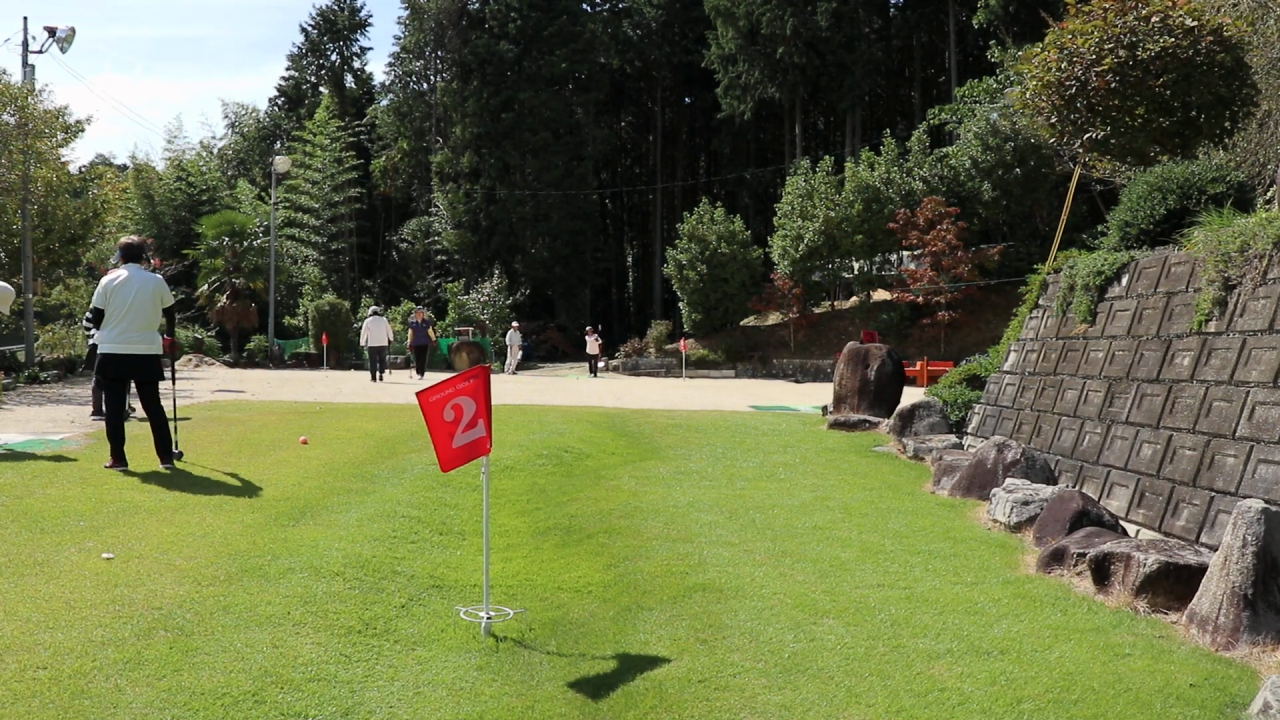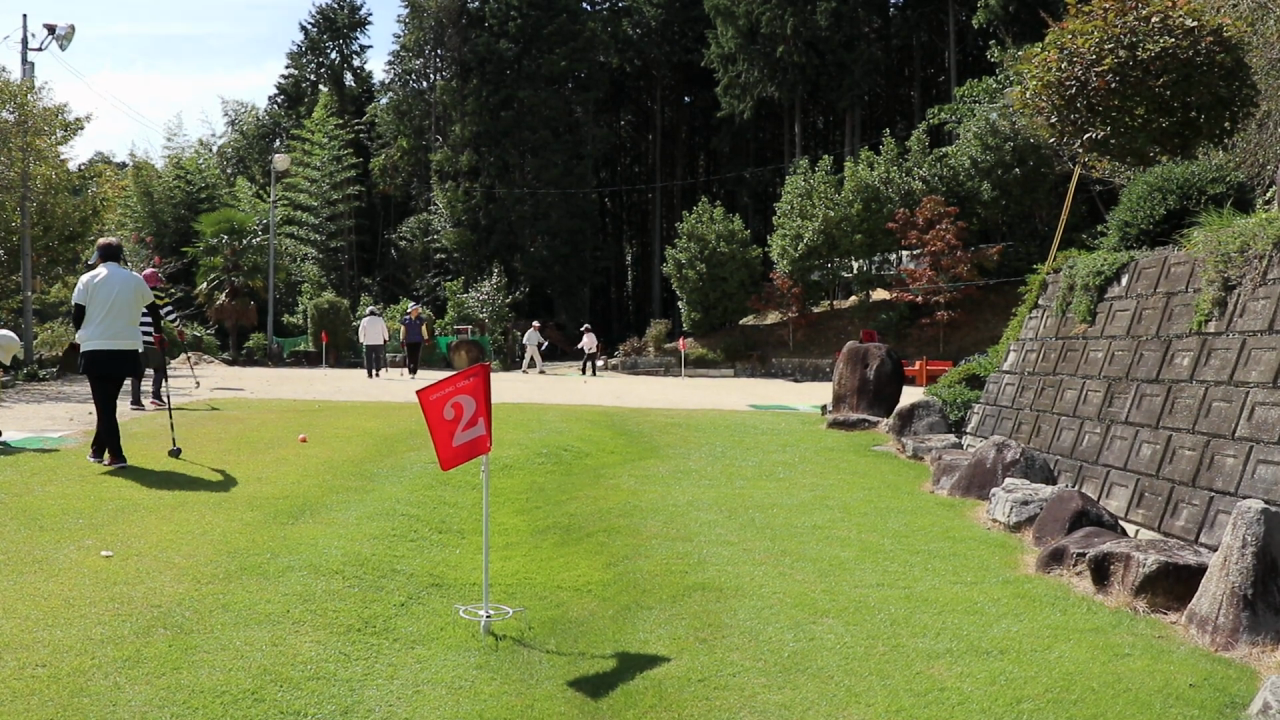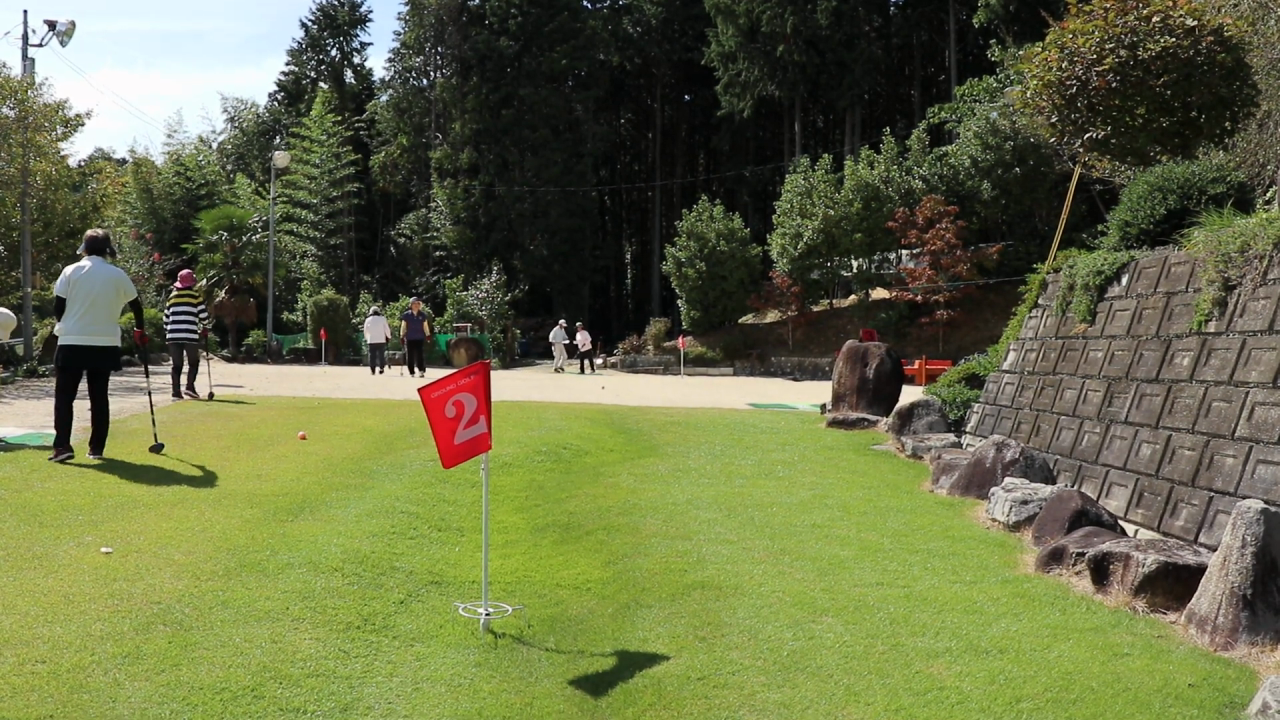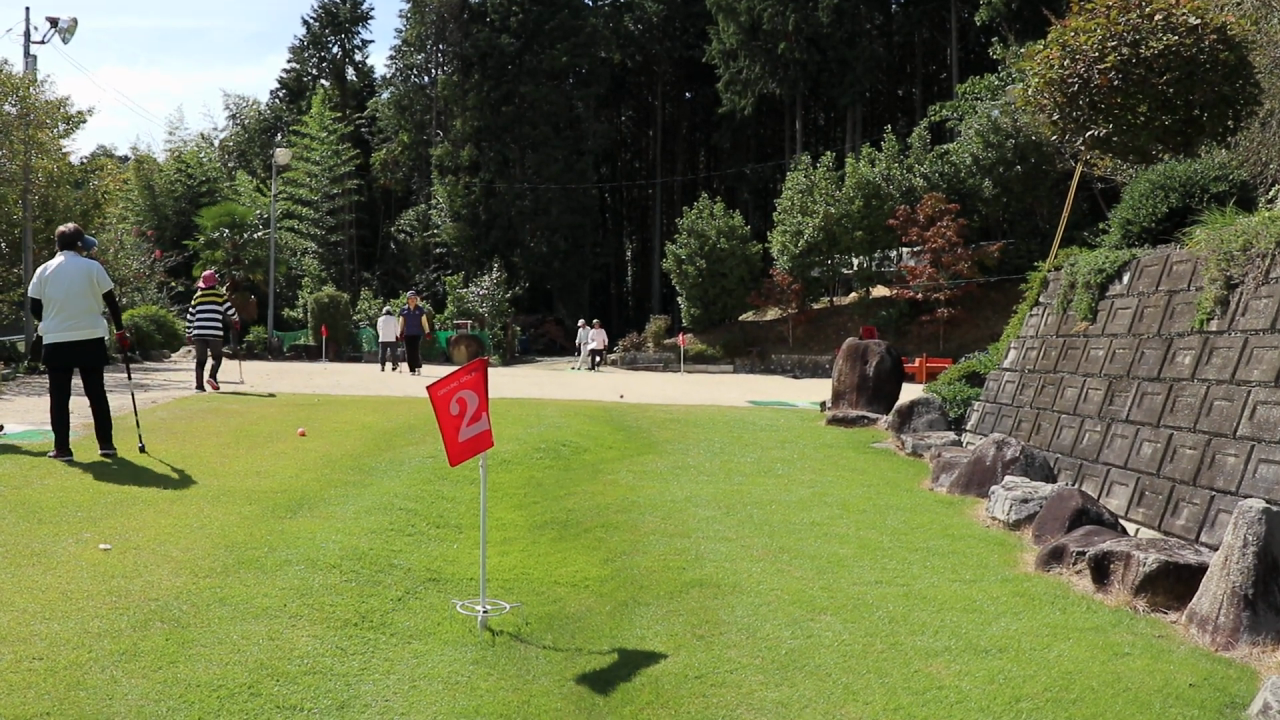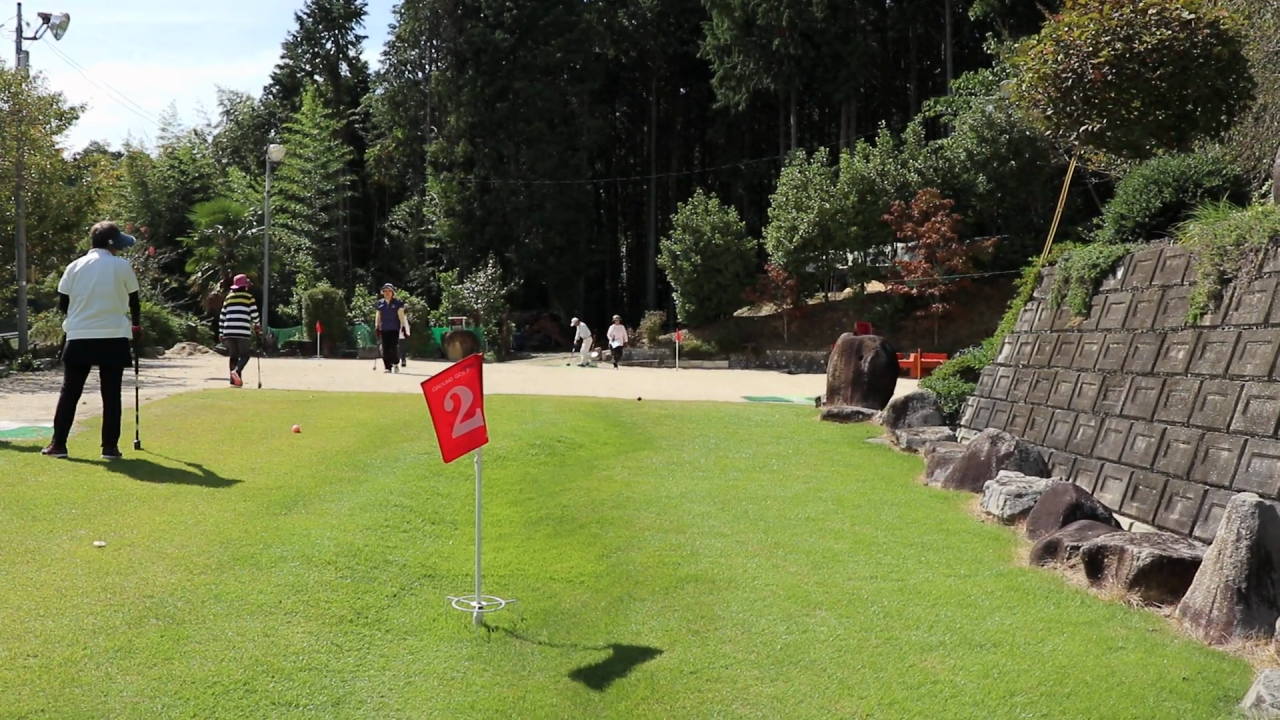
dt=1s
person 1, frame 1
left shoulder: (108, 281)
right shoulder: (156, 281)
left elbow: (96, 318)
right elbow: (170, 314)
right wrist: (169, 338)
left hip: (112, 352)
right hip: (146, 352)
left knee: (114, 407)
right knee: (153, 406)
left ankle: (118, 458)
right ankle: (166, 456)
person 1, frame 2
left shoulder: (88, 278)
right shoulder: (134, 279)
left elbow: (77, 315)
right elbow: (154, 310)
left wrist: (81, 335)
right wrist: (158, 335)
left hip: (96, 348)
right hip: (126, 348)
left knee: (103, 402)
right knee: (109, 400)
left ankle: (116, 454)
right ankle: (98, 449)
person 1, frame 3
left shoulder: (71, 271)
right shoulder: (118, 275)
left elbow: (58, 307)
right elbow: (136, 306)
left wrist: (66, 324)
right wrist: (139, 330)
left hip: (72, 343)
right hip: (105, 344)
left knee: (64, 396)
right knee: (99, 397)
left ankle: (63, 446)
right ankle: (97, 447)
person 1, frame 4
left shoulder: (44, 270)
right shoulder: (93, 267)
left elbow: (35, 309)
right elbow: (111, 302)
right wrist: (120, 331)
left hip: (56, 341)
right hip: (90, 339)
left knee: (59, 396)
right knee: (97, 392)
left ankle: (62, 448)
right ankle: (105, 443)
person 1, frame 5
left shoulder: (74, 267)
right shoulder: (122, 266)
left elbow: (63, 303)
right elbow: (134, 300)
right wrist: (136, 326)
left hip: (79, 338)
right hip: (113, 337)
left knee: (70, 391)
right knee: (111, 393)
left ankle: (58, 444)
right ankle: (110, 446)
